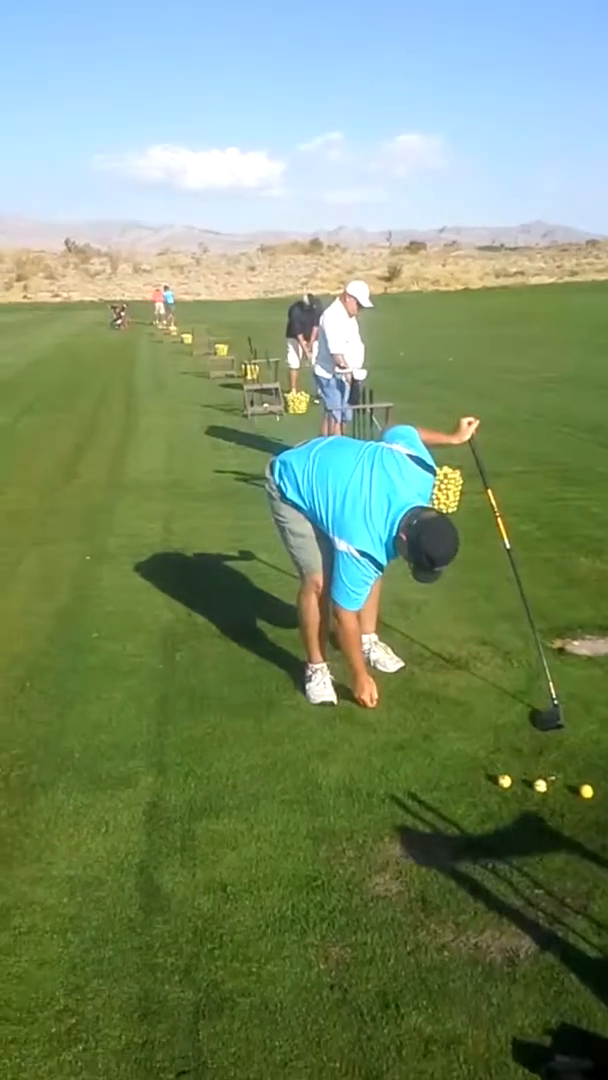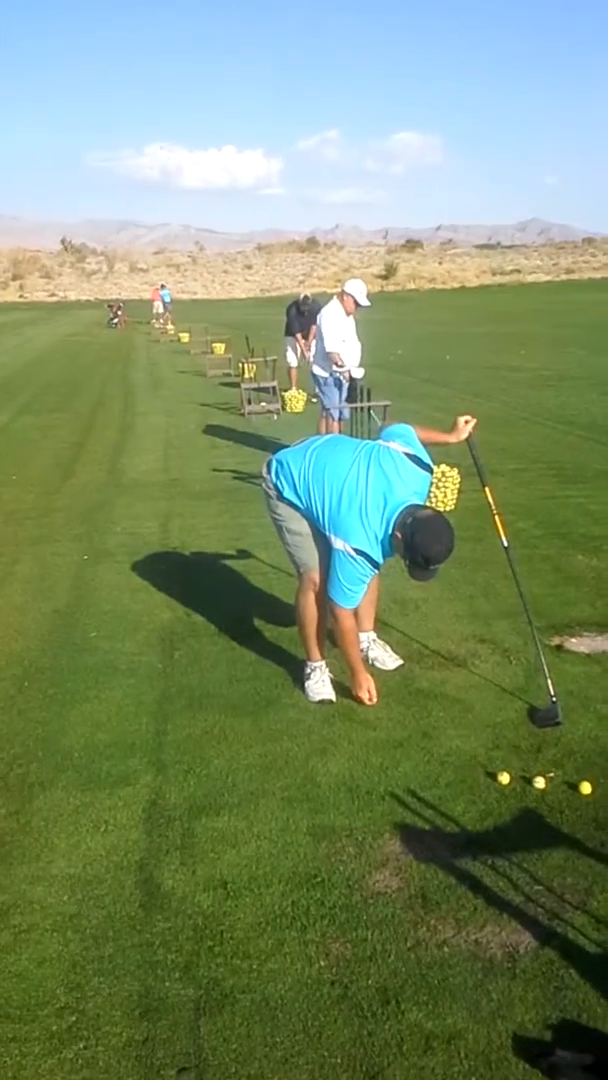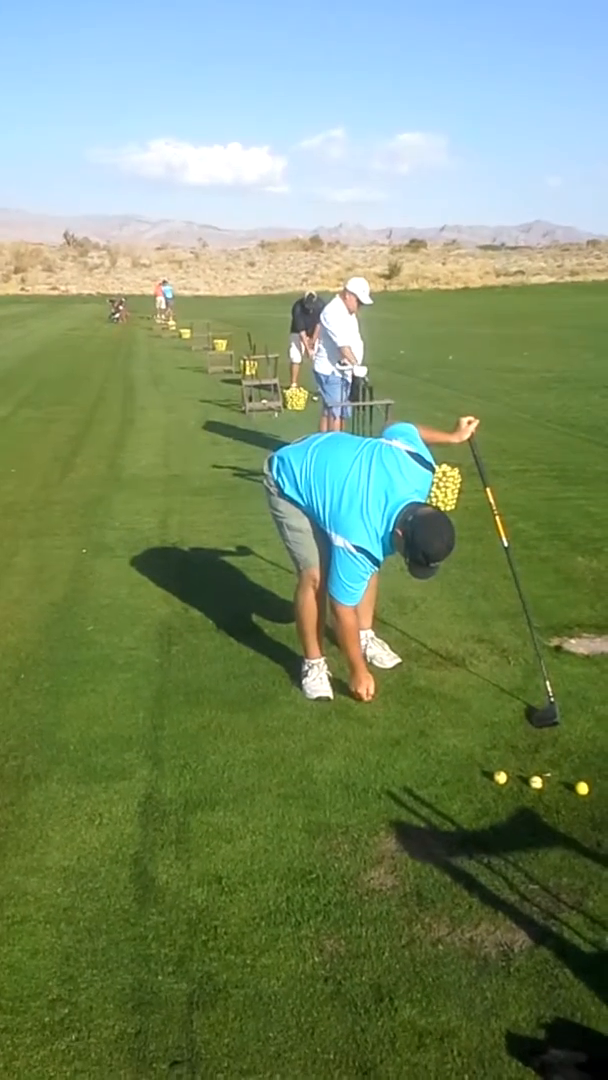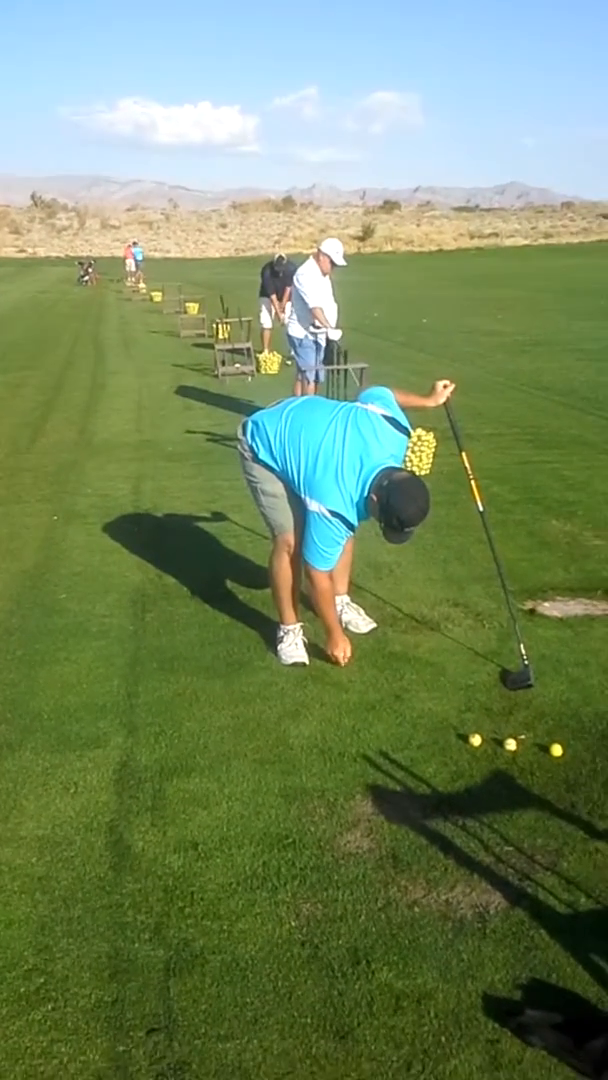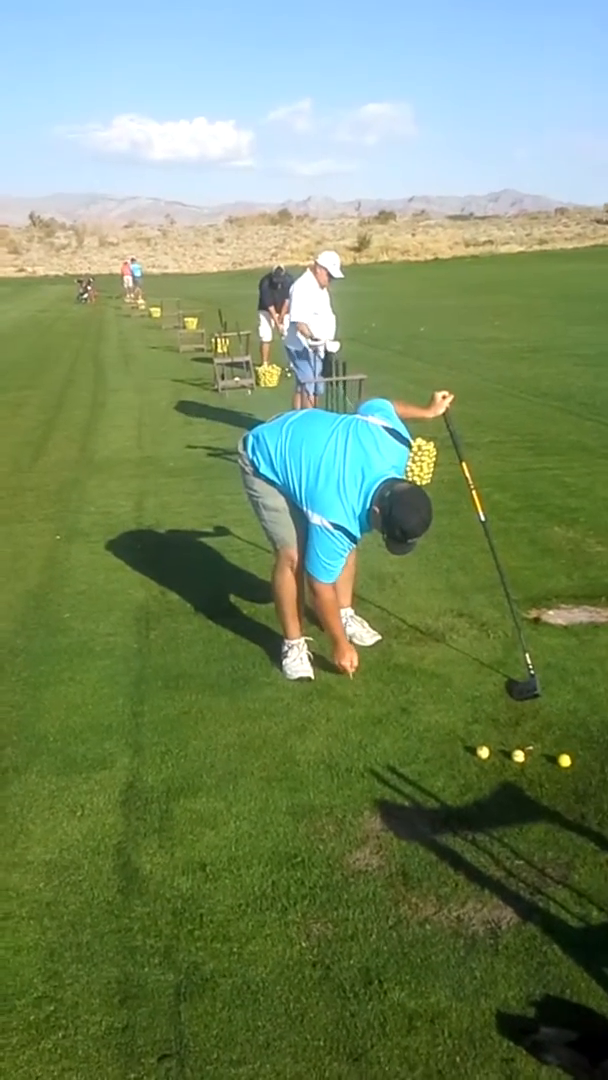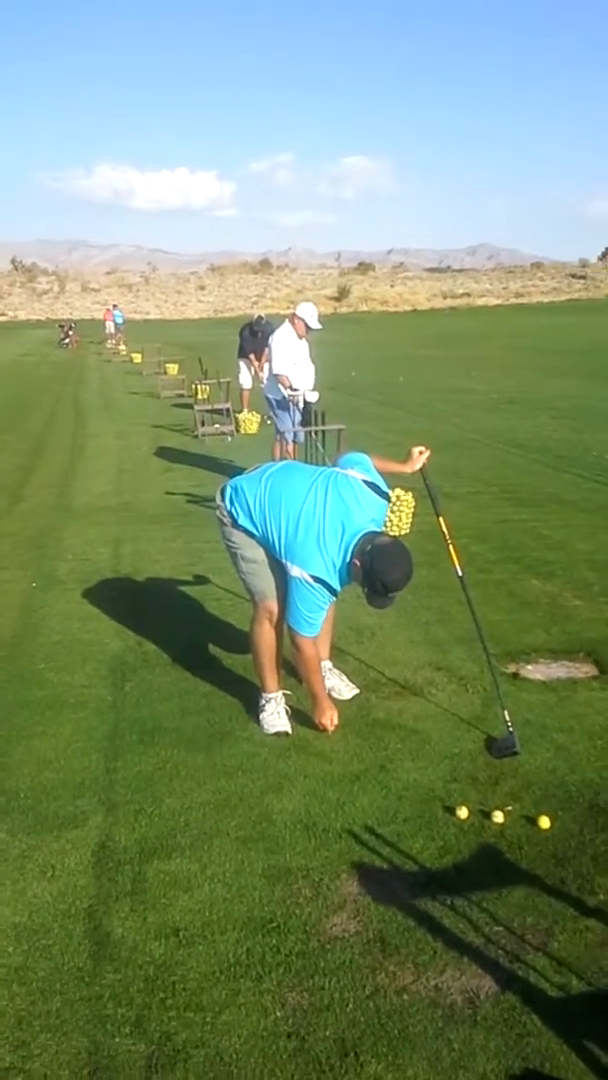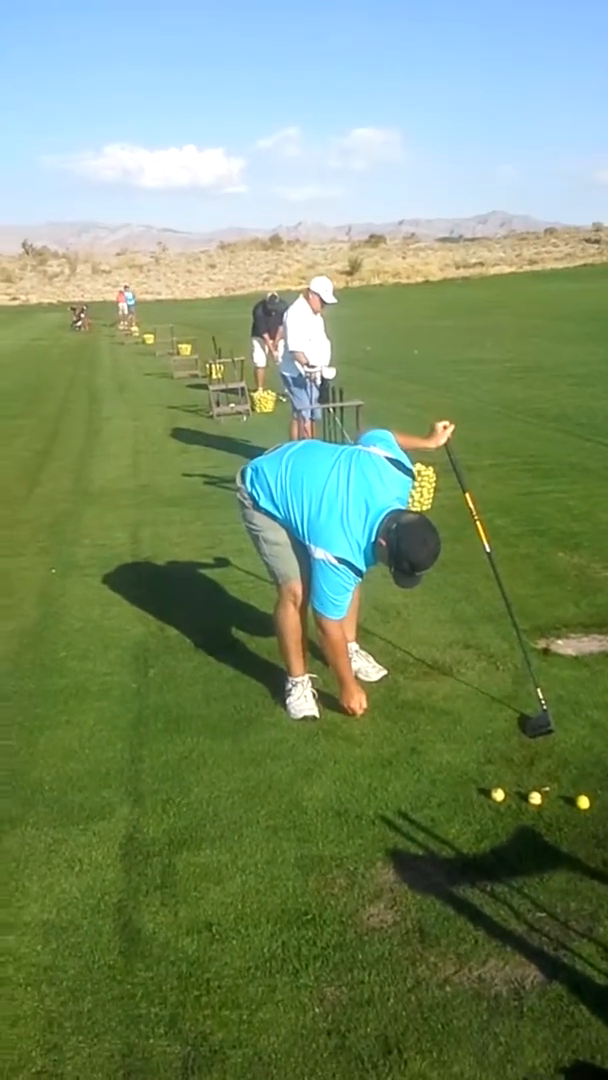
dt=0.4s
person 1, frame 1
left shoulder: (421, 472)
right shoulder: (363, 546)
left elbow: (399, 432)
right elbow: (345, 614)
left wrist: (453, 438)
right wrist: (360, 678)
left hip: (327, 458)
right hip: (290, 485)
left knee: (370, 569)
right knee: (318, 581)
left ankle: (368, 640)
right ankle: (316, 668)
person 1, frame 2
left shoulder: (418, 471)
right shoulder: (358, 545)
left elbow: (397, 430)
right elbow: (342, 612)
left wrist: (451, 436)
right wrist: (358, 674)
right hip: (287, 485)
left knee: (368, 568)
right knee: (315, 578)
left ankle: (366, 639)
right ankle: (315, 666)
person 1, frame 3
left shoulder: (420, 470)
right shoulder: (359, 541)
left elbow: (399, 429)
right elbow: (343, 609)
left wrist: (453, 436)
right wrist: (358, 672)
left hip: (325, 455)
right hip: (289, 482)
left knee: (368, 566)
right knee: (315, 575)
left ankle: (365, 636)
right ankle: (313, 664)
person 1, frame 4
left shoulder: (396, 433)
right shoulder: (333, 506)
left elbow: (375, 393)
right elbow: (317, 574)
left wrist: (429, 400)
right wrist: (335, 636)
right hip: (263, 446)
left knee: (343, 531)
right knee: (290, 540)
left ankle: (341, 601)
right ankle: (289, 629)
person 1, frame 5
left shoulder: (396, 444)
right shoulder: (336, 518)
left elbow: (375, 406)
right elbow: (320, 586)
left wrist: (427, 411)
right wrist: (340, 645)
right hip: (263, 460)
left knee: (345, 543)
right knee: (293, 555)
left ankle: (345, 614)
right ankle: (293, 644)
person 1, frame 6
left shoulder: (376, 498)
right shoulder: (316, 571)
left elbow: (353, 459)
right elbow: (302, 641)
left wrist: (405, 466)
right wrist: (321, 702)
right hip: (241, 510)
left knee: (324, 598)
right knee: (271, 607)
left ankle: (323, 668)
right ankle: (270, 698)
person 1, frame 7
left shoulder: (399, 474)
right shoulder: (340, 552)
left elbow: (375, 436)
right elbow: (329, 624)
left wrist: (428, 442)
right wrist: (348, 687)
right hip: (262, 494)
left knee: (348, 578)
right knee: (295, 590)
left ankle: (350, 649)
right ankle: (296, 681)
